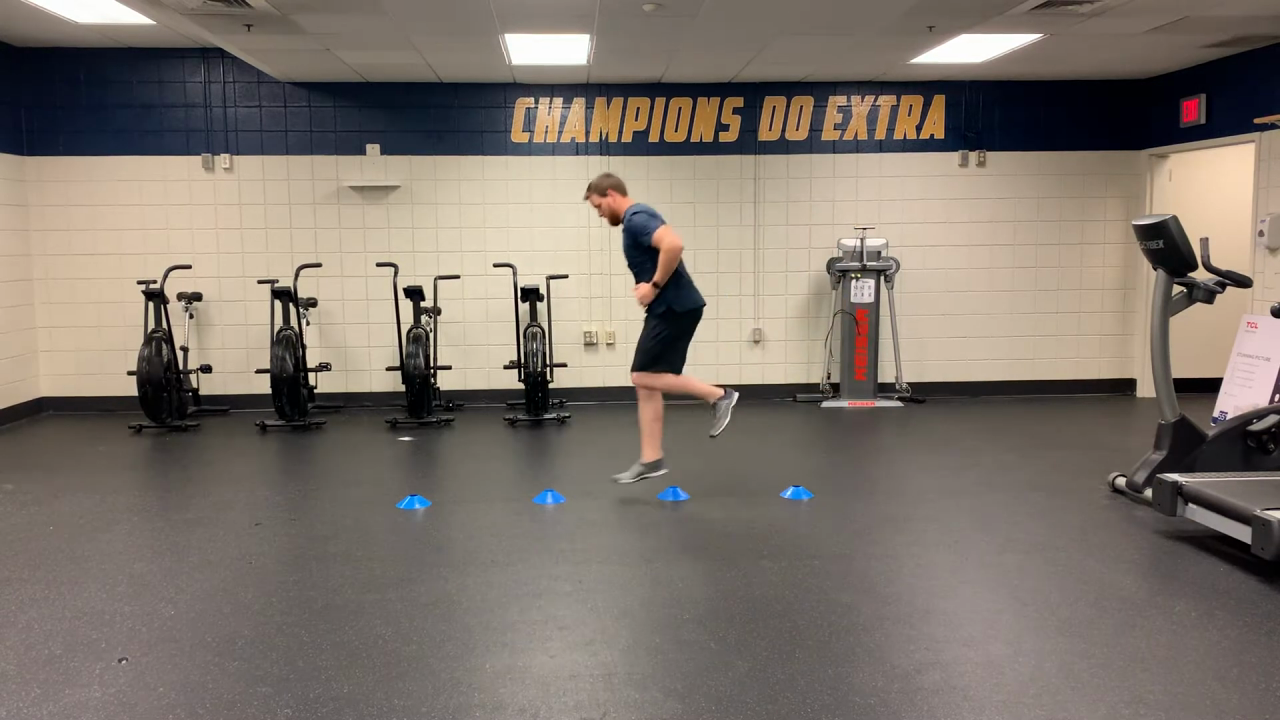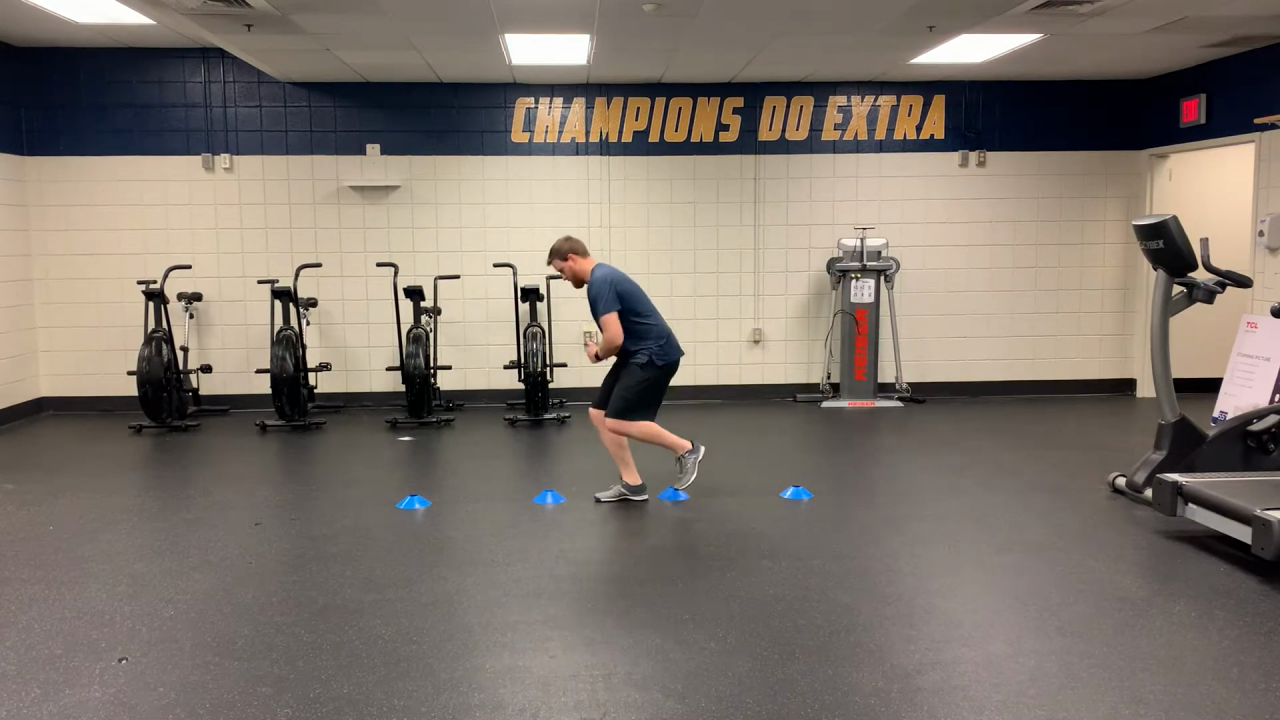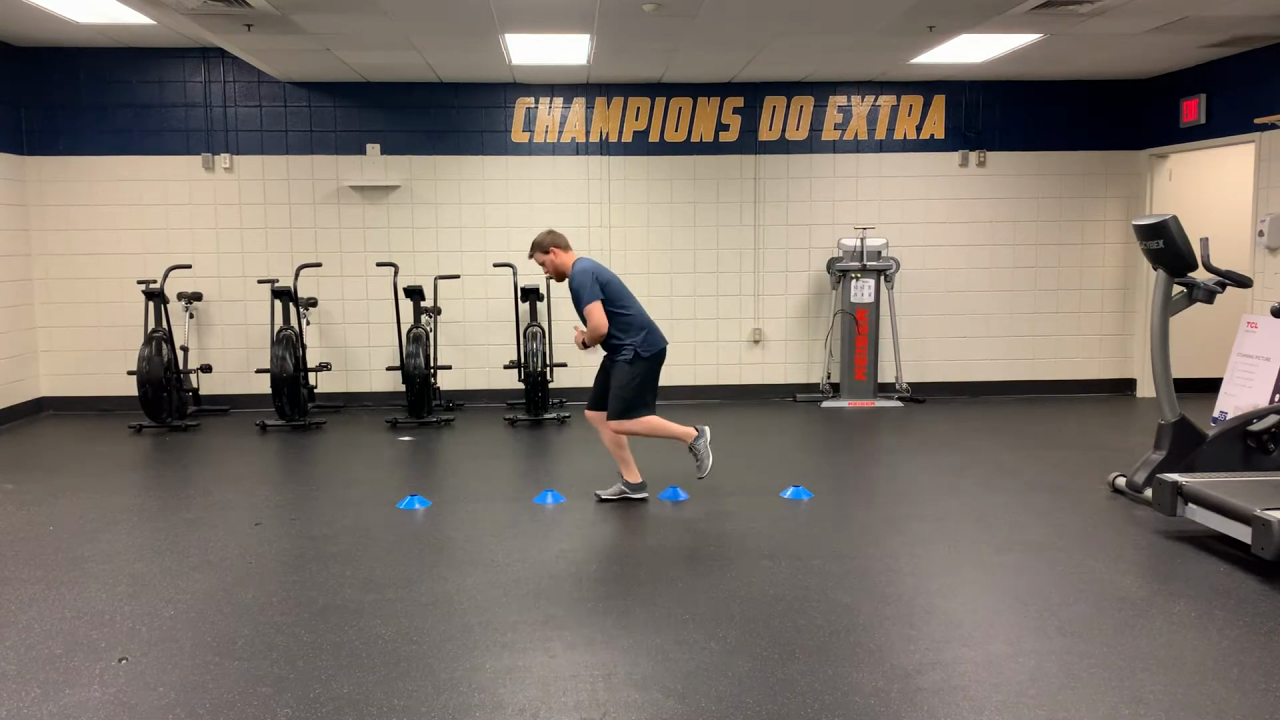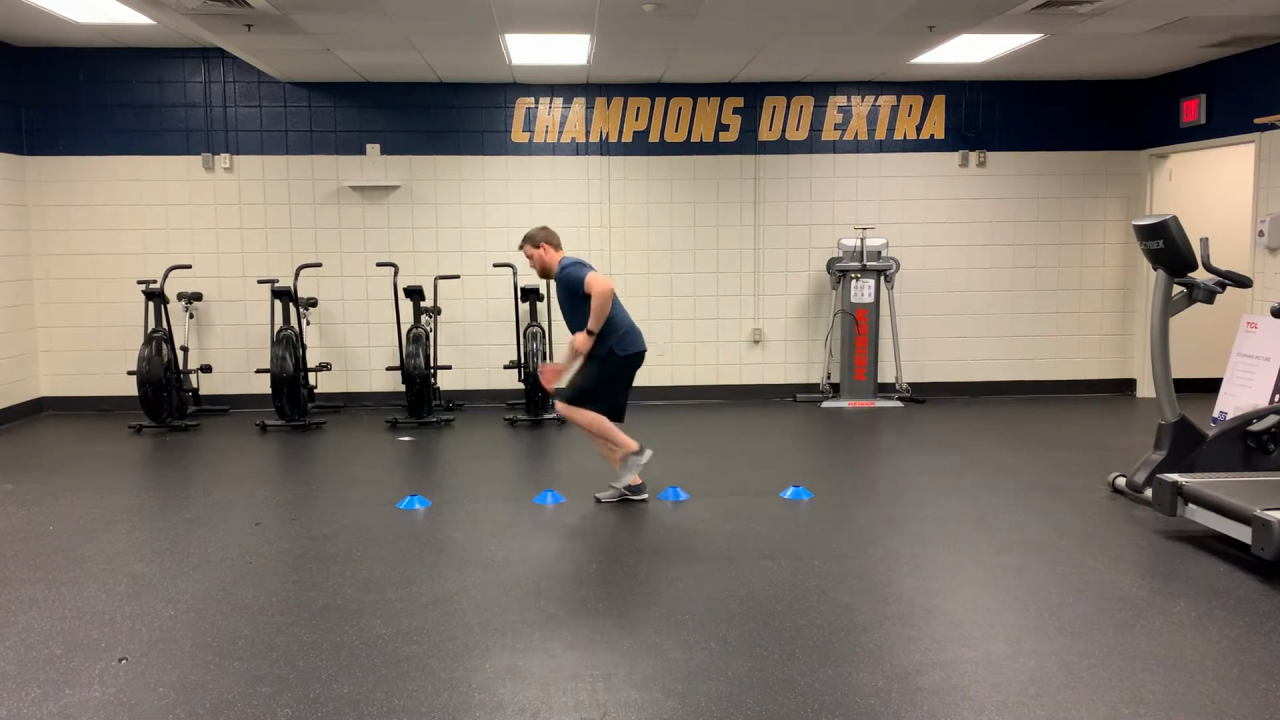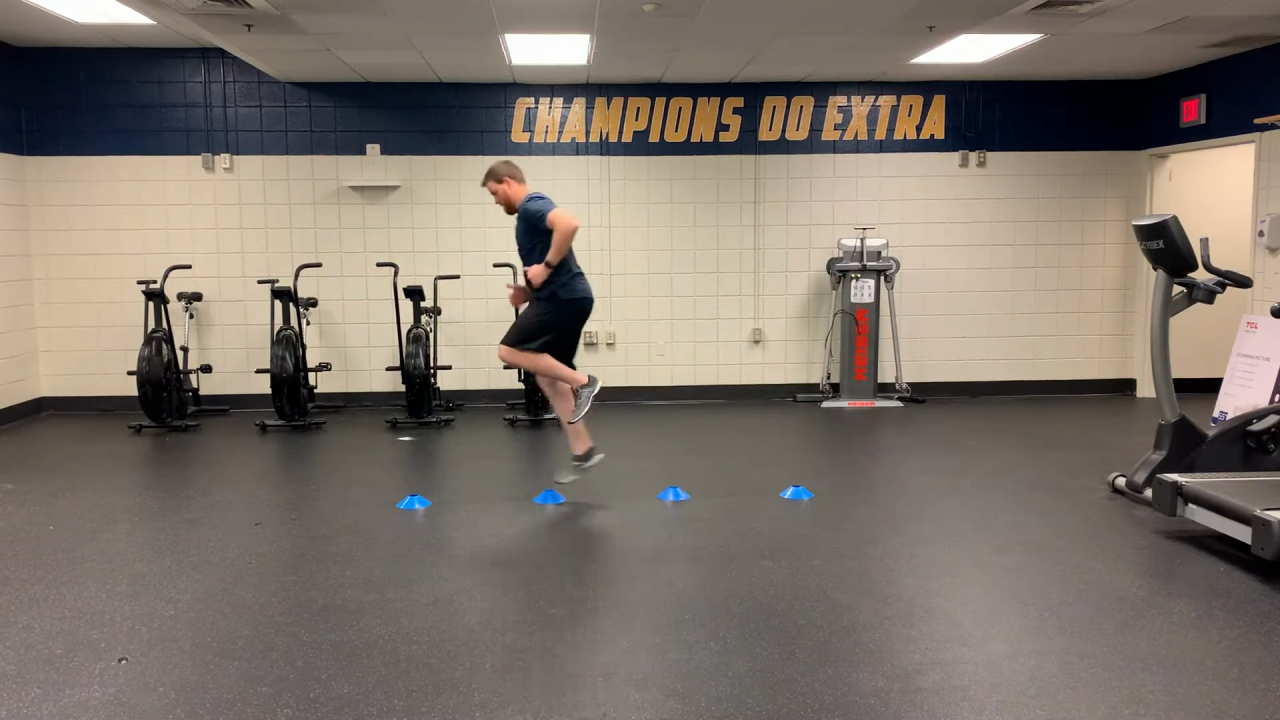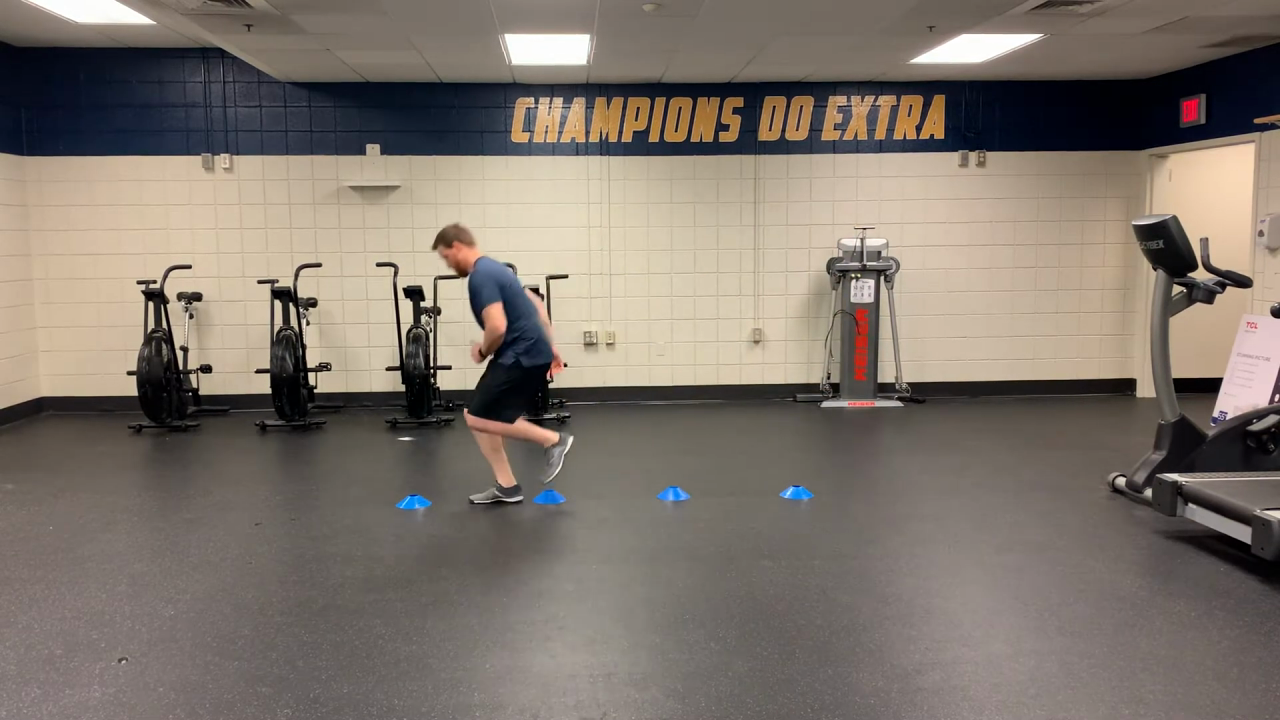
dt=0.3s
person 1, frame 1
left shoulder: (637, 217)
right shoulder: (636, 221)
left elbow: (674, 244)
left wrist: (654, 285)
left hip: (675, 307)
right hip: (667, 307)
left knee: (645, 377)
right knee: (645, 382)
left ankle: (718, 395)
right ankle: (651, 459)
person 1, frame 2
left shoulder: (600, 283)
right shoulder: (603, 277)
left elbow: (615, 338)
left wrist: (598, 353)
right wrist: (603, 351)
left hip: (654, 355)
right hip: (641, 354)
left knee: (617, 422)
right knee: (599, 414)
left ankle: (686, 449)
right ankle: (633, 484)
person 1, frame 3
left shoulder: (580, 276)
right shoulder: (585, 270)
left elbow: (599, 326)
left wrist: (584, 339)
left hip: (639, 349)
right hip: (626, 351)
left knee: (620, 422)
right knee: (596, 415)
left ankle: (693, 436)
right ankle: (632, 482)
person 1, frame 4
left shoulder: (569, 269)
right shoulder: (567, 274)
left elbow: (605, 288)
left wrist: (589, 334)
right wrist: (564, 364)
left hip: (618, 349)
right hip: (616, 350)
left knee: (567, 406)
right knee: (595, 420)
left ankle: (632, 449)
right ankle: (632, 484)
person 1, frame 5
left shoulder: (534, 205)
right shoulder: (532, 208)
left elbow: (569, 224)
left wrist: (546, 266)
right wrist: (527, 288)
left hip: (563, 297)
right hip: (565, 297)
left knee: (510, 352)
right knee: (549, 376)
left ankle: (582, 382)
right ankle: (584, 451)
person 1, frame 6
left shoulder: (481, 277)
right shoulder: (493, 270)
left elbow: (498, 328)
right elbow: (535, 303)
left wrist: (483, 351)
right wrist: (549, 346)
left hip: (522, 357)
right hip: (527, 352)
left knee: (478, 418)
right knee: (476, 417)
left ankle: (552, 440)
right ankle: (507, 486)
